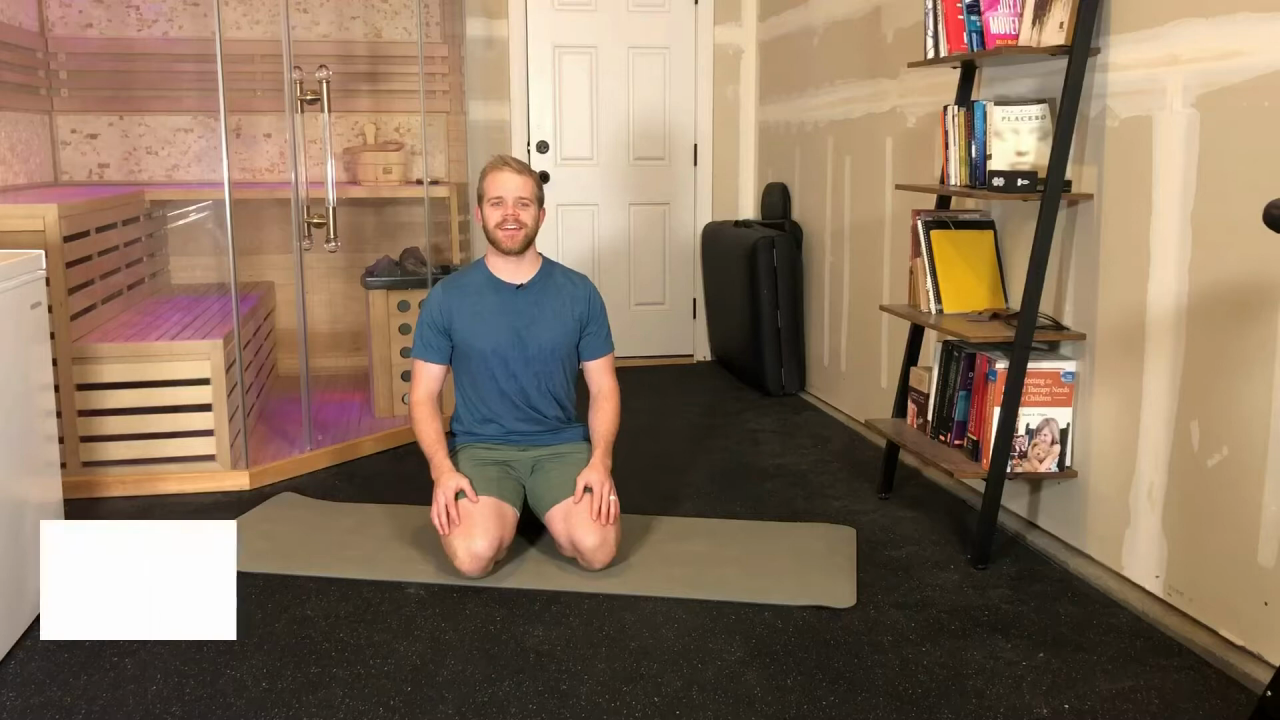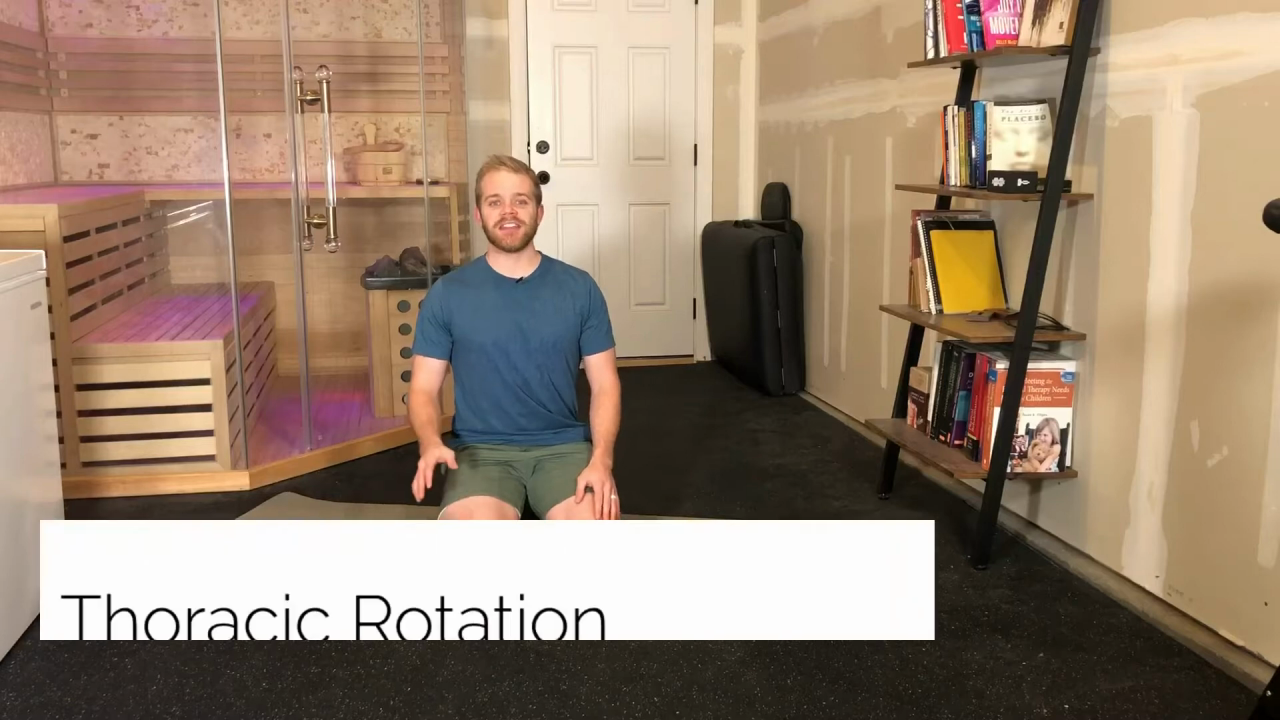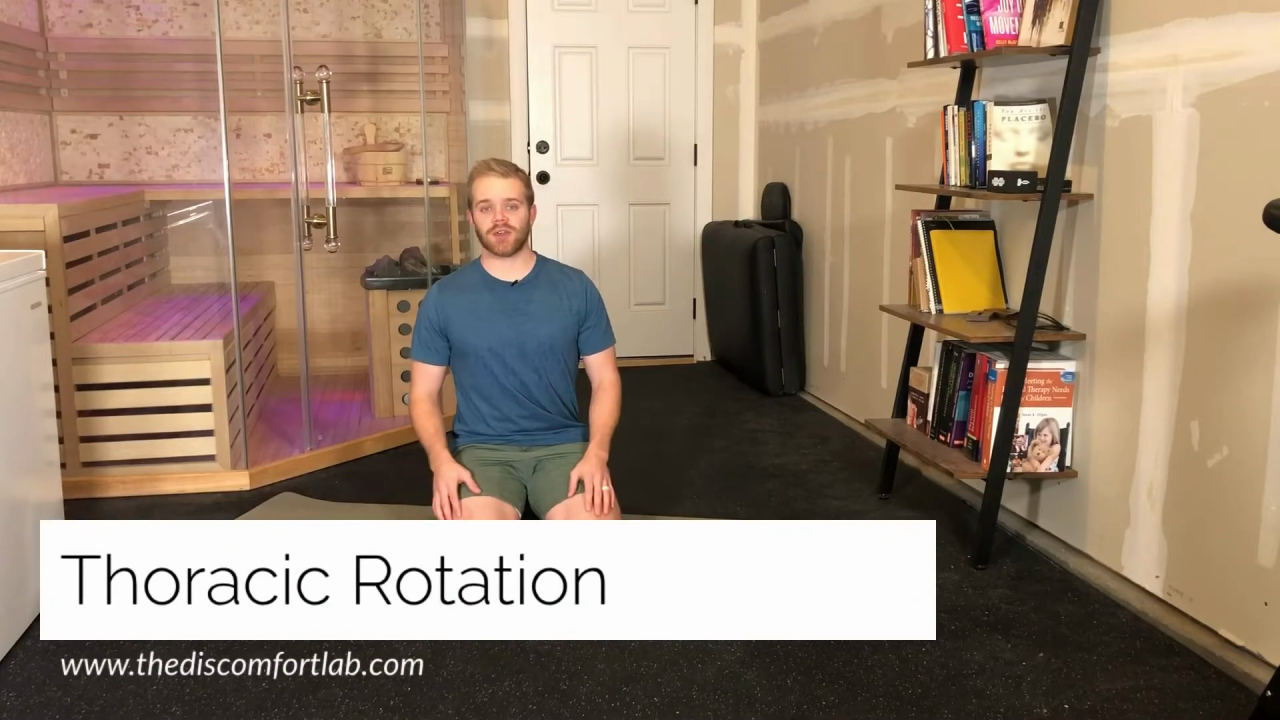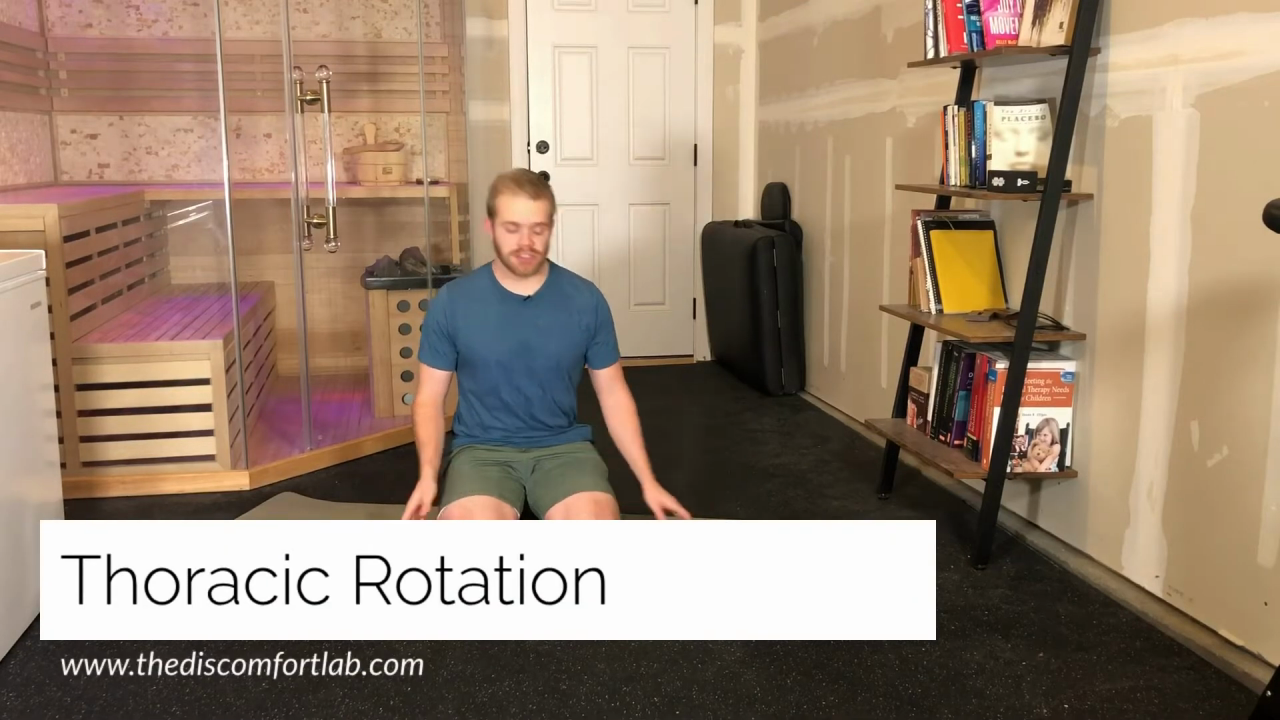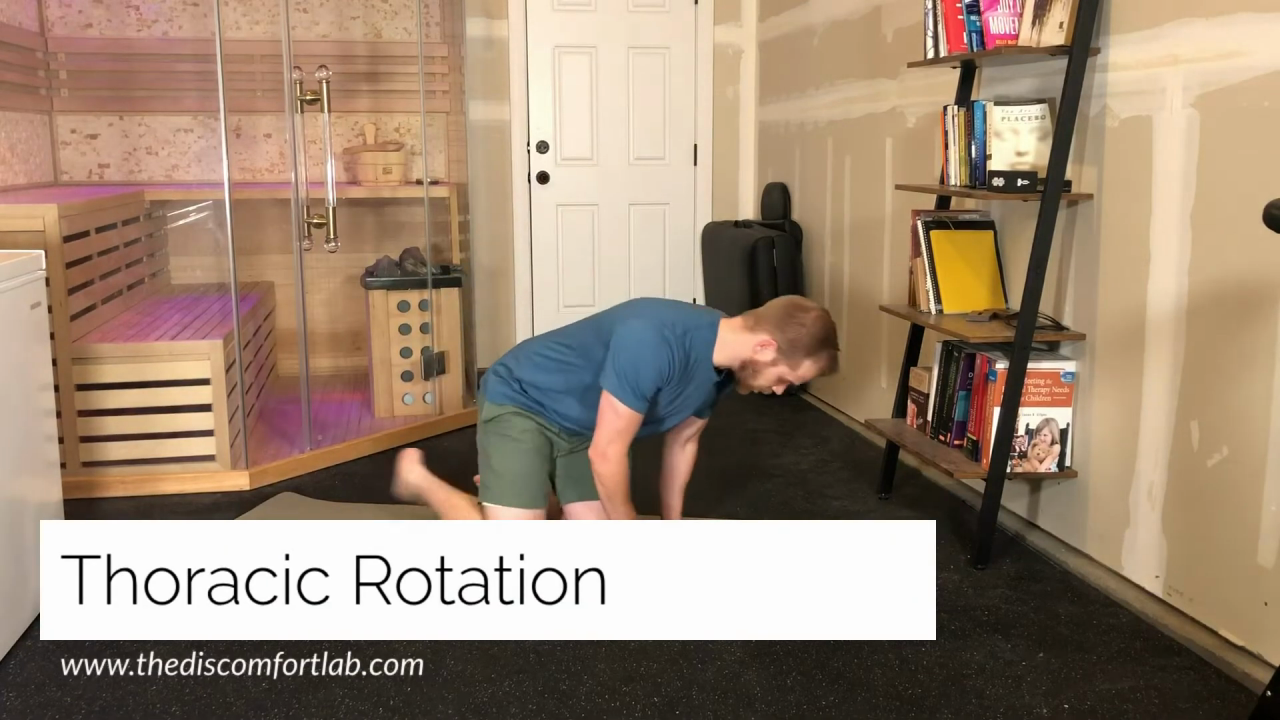
dt=1s
person 1, frame 1
left shoulder: (579, 292)
right shoulder: (447, 297)
left elbow: (603, 387)
right elbow: (424, 395)
left wrist: (601, 460)
right wrist: (442, 468)
left hip: (562, 444)
right hip: (481, 446)
left knee: (595, 548)
right knee: (473, 555)
left ankle: (543, 510)
right ankle: (507, 512)
person 1, frame 2
left shoulder: (580, 288)
right shoulder: (447, 294)
left elbow: (604, 383)
right elbow: (424, 388)
left wrist: (601, 457)
right wrist: (430, 442)
left hip: (562, 444)
right hip: (481, 448)
person 1, frame 3
left shoulder: (576, 288)
right shoulder: (443, 298)
left elbow: (605, 380)
right elbow: (423, 394)
left wrist: (596, 453)
right wrist: (441, 459)
left hip: (562, 445)
right hip: (482, 448)
person 1, frame 4
left shoulder: (585, 300)
right shoulder: (452, 302)
left elbow: (614, 393)
right elbow: (430, 398)
left wrist: (649, 482)
right wrist: (428, 475)
left hip: (562, 447)
right hip: (482, 449)
person 1, frame 5
left shoulder: (723, 362)
right shoulder: (656, 341)
left elbow: (682, 440)
right elbow: (604, 453)
left hip: (586, 421)
right hip: (522, 402)
left ankle: (529, 488)
right ankle: (419, 477)
